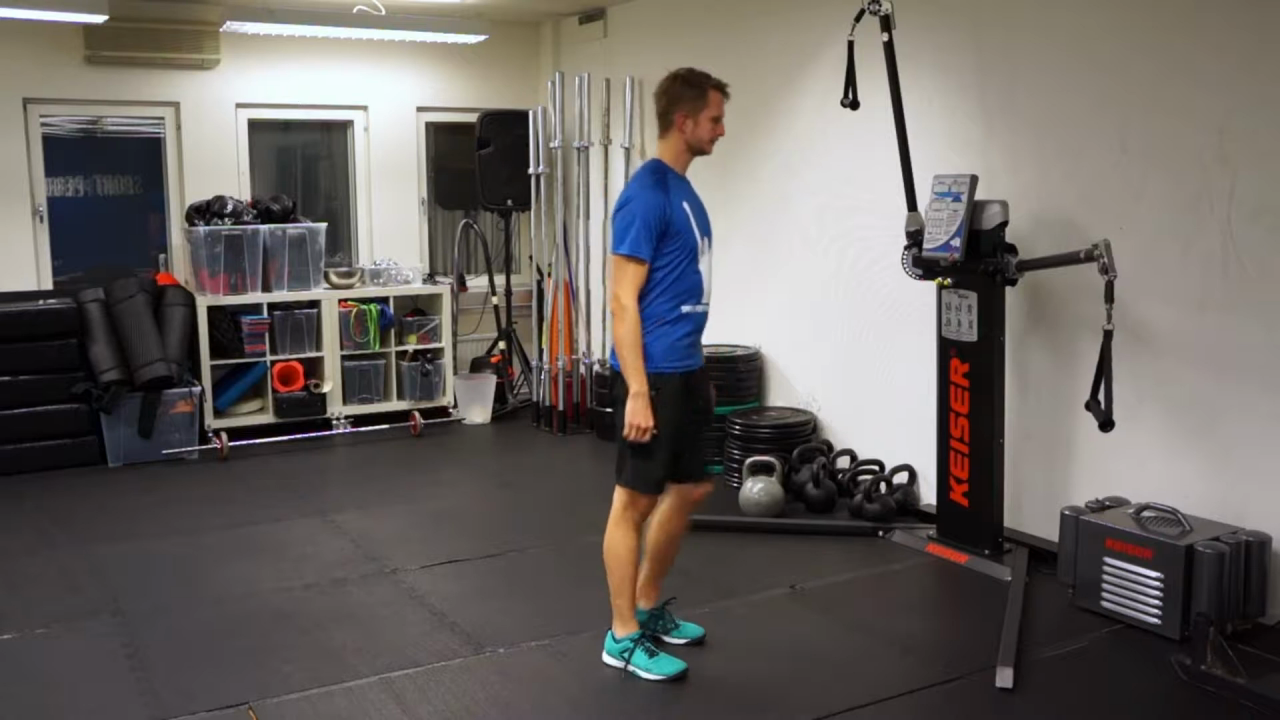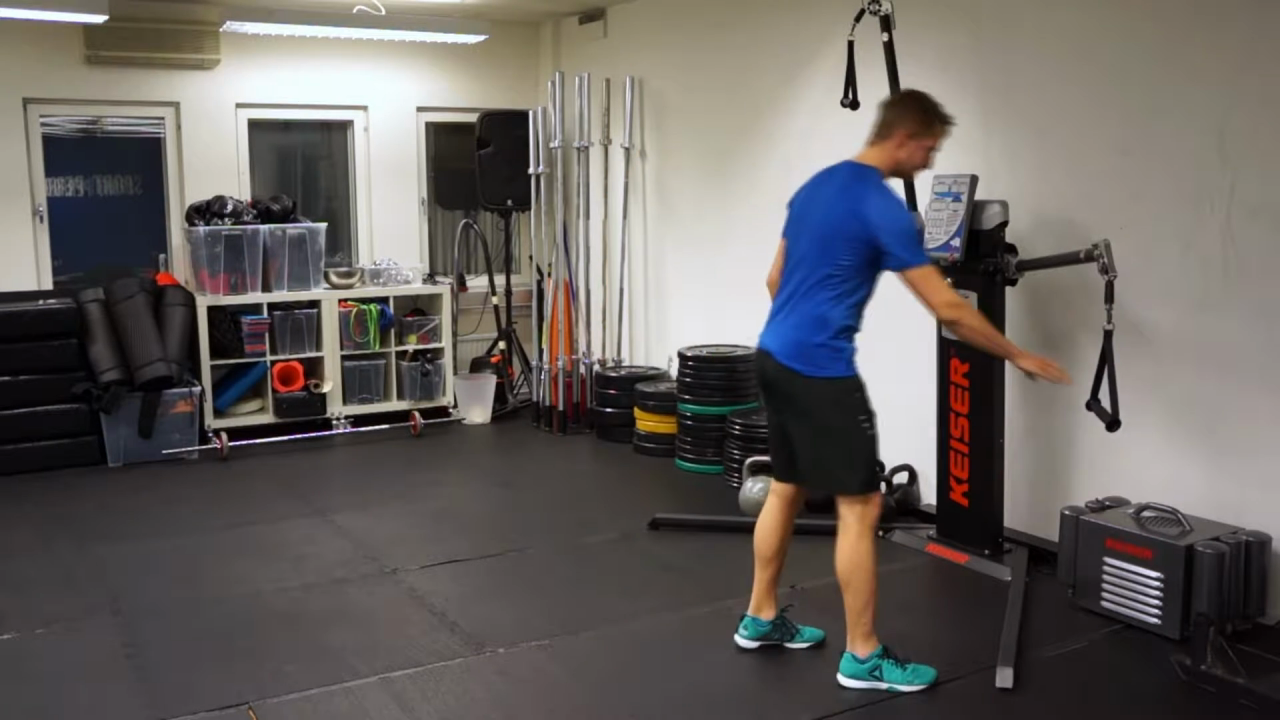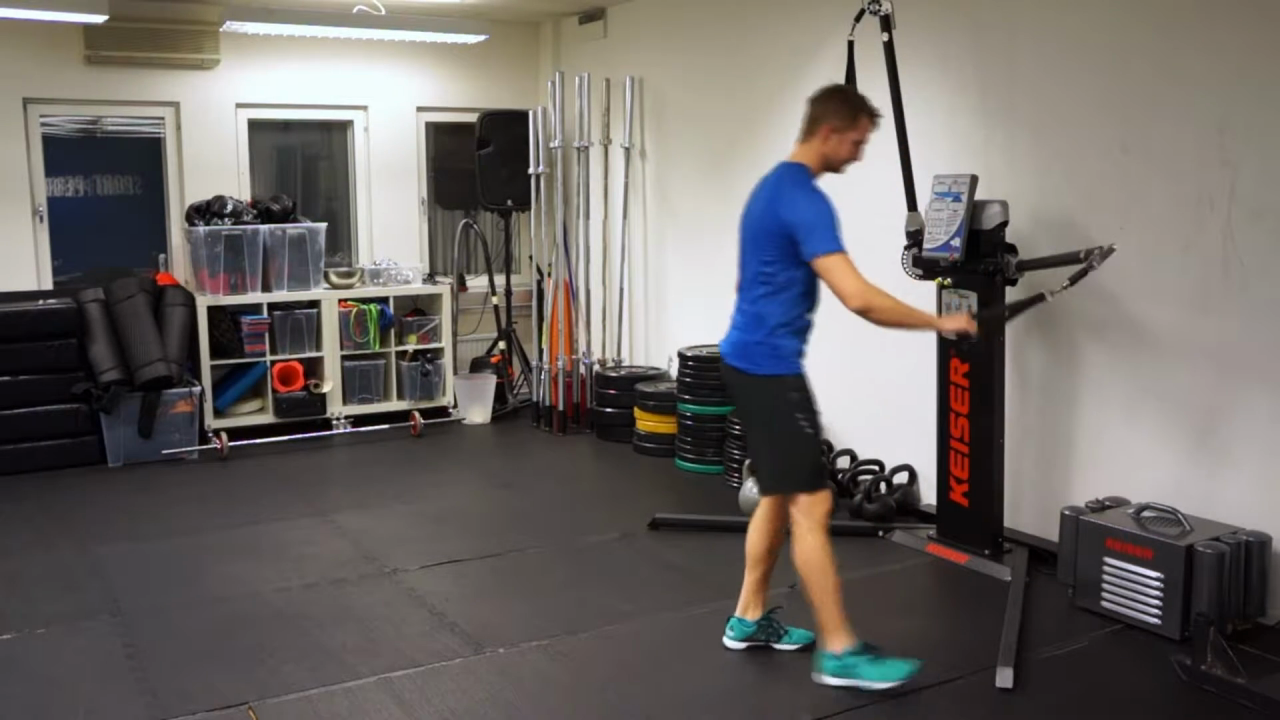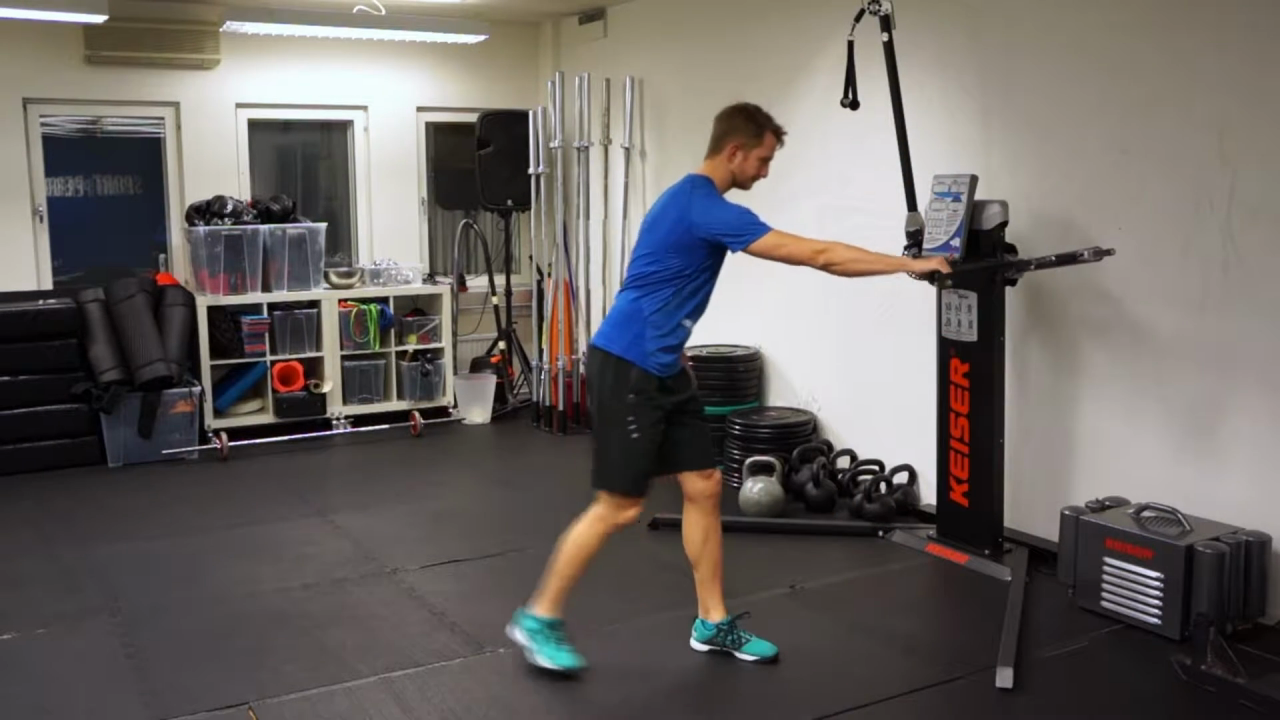
dt=1s
person 1, frame 1
left shoulder: (685, 191)
right shoulder: (646, 194)
right elbow: (624, 301)
right wrist: (638, 392)
left hip: (684, 370)
right hip: (651, 374)
left knee: (689, 491)
right knee: (635, 500)
left ankle: (648, 606)
right ankle: (624, 636)
person 1, frame 2
left shoulder: (816, 187)
right shoulder: (881, 205)
left elbow: (776, 277)
right elbow: (948, 309)
right wrist: (1017, 356)
left hip: (778, 354)
right hip: (819, 367)
left knee: (787, 489)
right knee: (860, 506)
left ankle: (761, 617)
right ankle: (862, 656)
person 1, frame 3
left shoulder: (769, 188)
right shoulder: (804, 200)
right elbow: (858, 298)
right wrist: (939, 323)
left hip: (749, 357)
right hip: (769, 367)
left knee: (779, 495)
right knee: (811, 504)
left ankle: (748, 619)
right ankle: (840, 650)
person 1, frame 4
left shoulder: (693, 201)
right shoulder: (706, 209)
right elbow: (816, 255)
left wrist: (679, 360)
right wrist: (909, 264)
left hip: (660, 367)
right hip: (626, 366)
left knee: (704, 489)
right knee: (620, 507)
left ankle: (713, 623)
right ankle: (539, 617)
